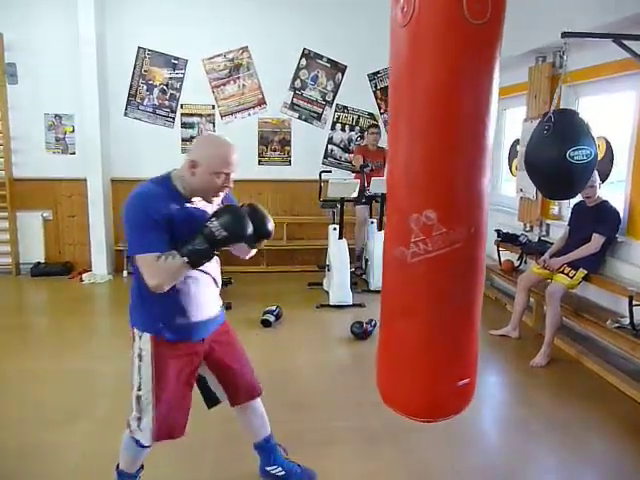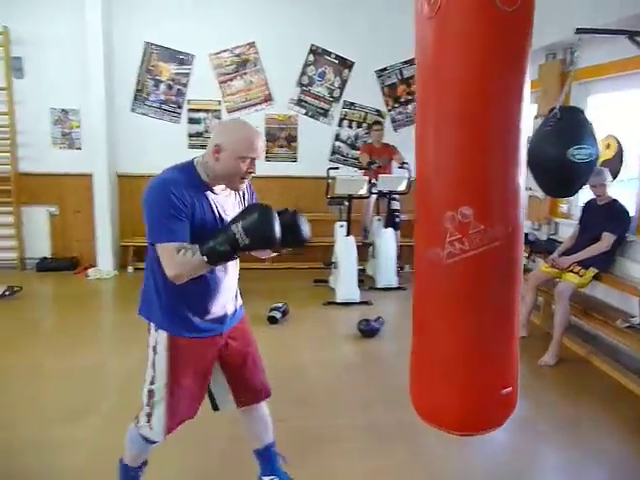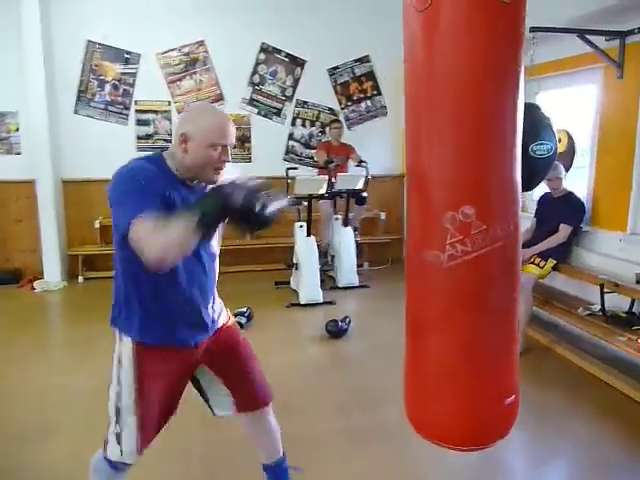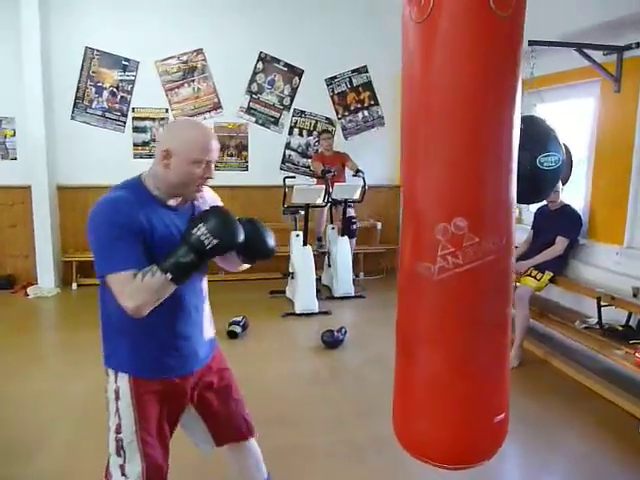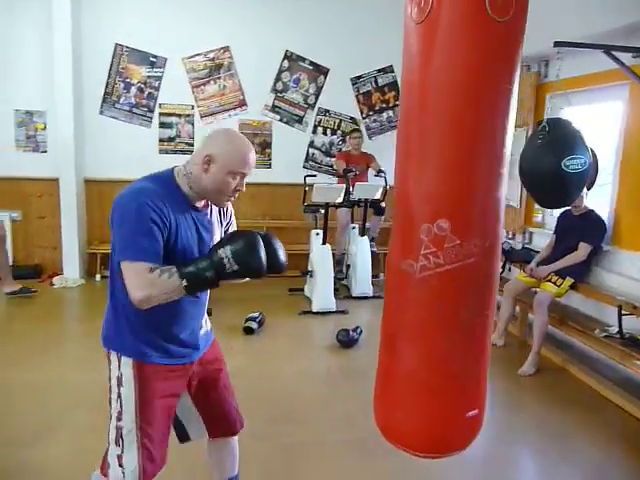
dt=0.4s
person 1, frame 1
left shoulder: (216, 195)
right shoulder: (145, 202)
left elbow: (243, 251)
right elbow: (156, 278)
left wrist: (255, 230)
right wrist: (206, 241)
left hip: (211, 322)
right hip: (163, 334)
left knee: (246, 393)
right knee: (149, 426)
person 1, frame 2
left shoulder: (239, 187)
right shoulder: (168, 190)
left elbow: (262, 246)
right elbow: (177, 269)
left wrist: (280, 231)
left hip: (229, 318)
right hip: (179, 328)
left knee: (253, 395)
right knee: (159, 420)
person 1, frame 3
left shoulder: (209, 177)
right shoulder: (136, 178)
right elbow: (157, 249)
right wrist: (216, 207)
left hip: (209, 320)
right hip: (148, 333)
left knee: (256, 401)
right knee: (127, 446)
person 1, frame 4
left shoulder: (202, 200)
right shoulder: (115, 212)
left elbow: (230, 262)
right elbow: (134, 301)
left wrist: (247, 245)
right wrist: (193, 250)
left hip: (202, 354)
right hip: (142, 370)
left knee: (239, 434)
person 1, frame 5
left shoulder: (217, 204)
right shoulder: (142, 203)
left elbow: (227, 271)
right elbow: (143, 292)
left wrist: (255, 256)
right wrist: (215, 264)
left hip: (196, 343)
right hip: (144, 354)
left knee: (225, 426)
person 2, frame 1
left shoulder: (609, 212)
right shoulder: (578, 207)
left elbow: (595, 246)
left wrist: (562, 260)
right wrist: (548, 254)
left hip: (583, 262)
right hip: (562, 257)
left knee: (553, 292)
right knee: (523, 280)
left ankle: (546, 350)
right ankle: (513, 328)
person 2, frame 2
left shoulder: (619, 212)
right shoulder: (589, 206)
left elbow: (605, 245)
left wrist: (570, 258)
right wrist: (557, 253)
left hip: (592, 261)
right hip: (570, 256)
left knee: (561, 291)
right knee: (531, 279)
left ankle: (554, 350)
right ankle: (522, 326)
person 2, frame 3
left shoulder: (574, 203)
right shoulder: (544, 199)
left elbow: (562, 236)
left wrist: (531, 251)
right wrist: (519, 245)
left hip: (551, 252)
right hip: (529, 248)
left knee: (523, 283)
left ankle: (520, 339)
person 2, frame 4
left shoulder: (571, 216)
right shoulder: (541, 211)
left elbow: (558, 249)
left wrist: (528, 263)
right wrist: (514, 258)
left hip: (548, 264)
right hip: (526, 259)
left knee: (521, 294)
left ankle: (516, 350)
person 2, frame 5
left shoulder: (595, 222)
right shoulder: (564, 216)
left elbow: (581, 254)
left wrist: (549, 268)
right wrist: (535, 262)
left hip: (570, 270)
right hip: (547, 265)
left knee: (541, 300)
right knee: (510, 288)
left ankle: (534, 357)
right ankle: (499, 335)
person 3, frame 1
left shoulder: (384, 152)
right shoulder: (359, 150)
right elbow: (358, 161)
right wrist: (363, 166)
right hip: (363, 187)
right knee: (362, 221)
right ankle: (359, 259)
person 3, frame 2
left shoulder: (390, 148)
right shoulder: (366, 147)
left elbow: (399, 159)
right elbow: (364, 160)
left wrist: (403, 164)
right wrist: (370, 163)
right knee: (370, 199)
right ankle: (366, 230)
person 3, frame 3
left shoulder: (347, 148)
right shoulder: (323, 146)
left elbow: (356, 157)
right elbow: (322, 158)
left wrist: (361, 162)
right wrist: (327, 162)
left knee: (362, 197)
right knee: (326, 217)
left ankle: (353, 229)
right ankle: (324, 254)
person 3, frame 4
left shoulder: (342, 156)
right shoulder: (317, 157)
left elbow: (351, 165)
right elbow: (317, 168)
left wrist: (357, 170)
right wrist: (323, 172)
left knee: (351, 225)
right knee: (322, 209)
right ankle: (319, 240)
person 3, frame 5
left shoulder: (368, 157)
right shoulder: (343, 155)
left elbow: (376, 166)
right elbow: (340, 166)
left wrist: (380, 171)
right wrist: (345, 171)
left knee: (380, 207)
right knee: (343, 225)
left ankle: (371, 239)
right ankle: (339, 263)
